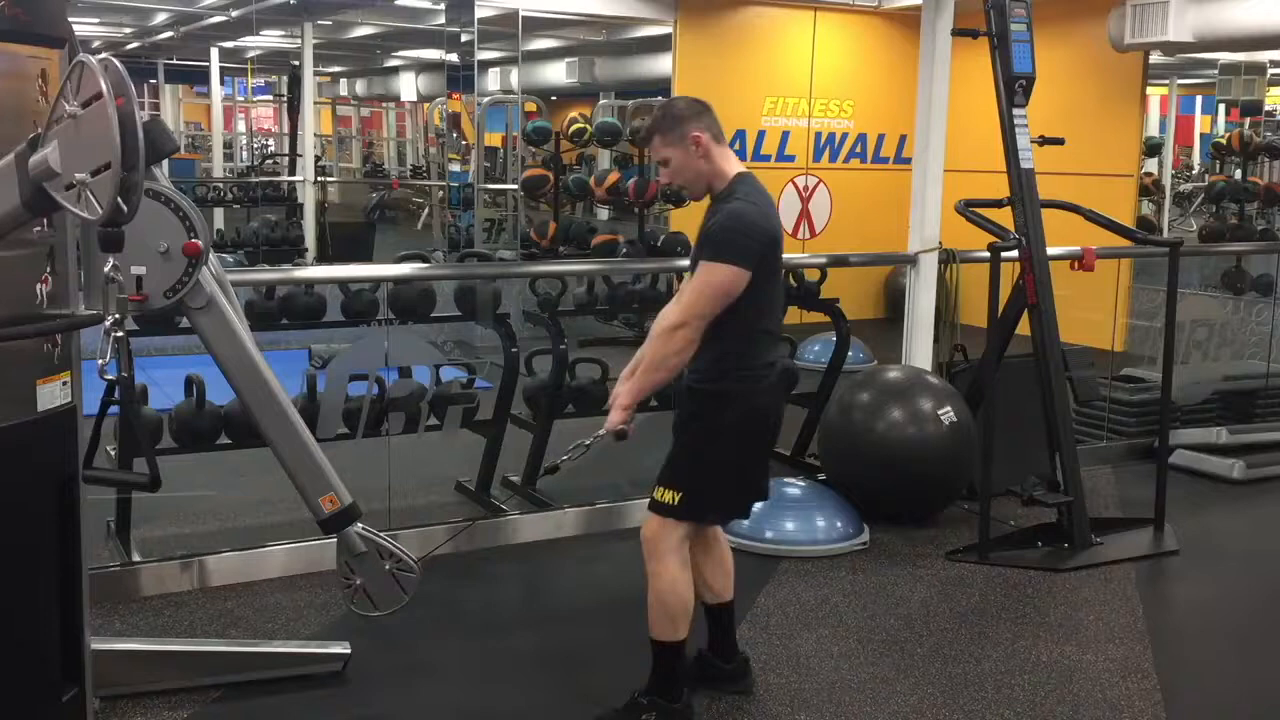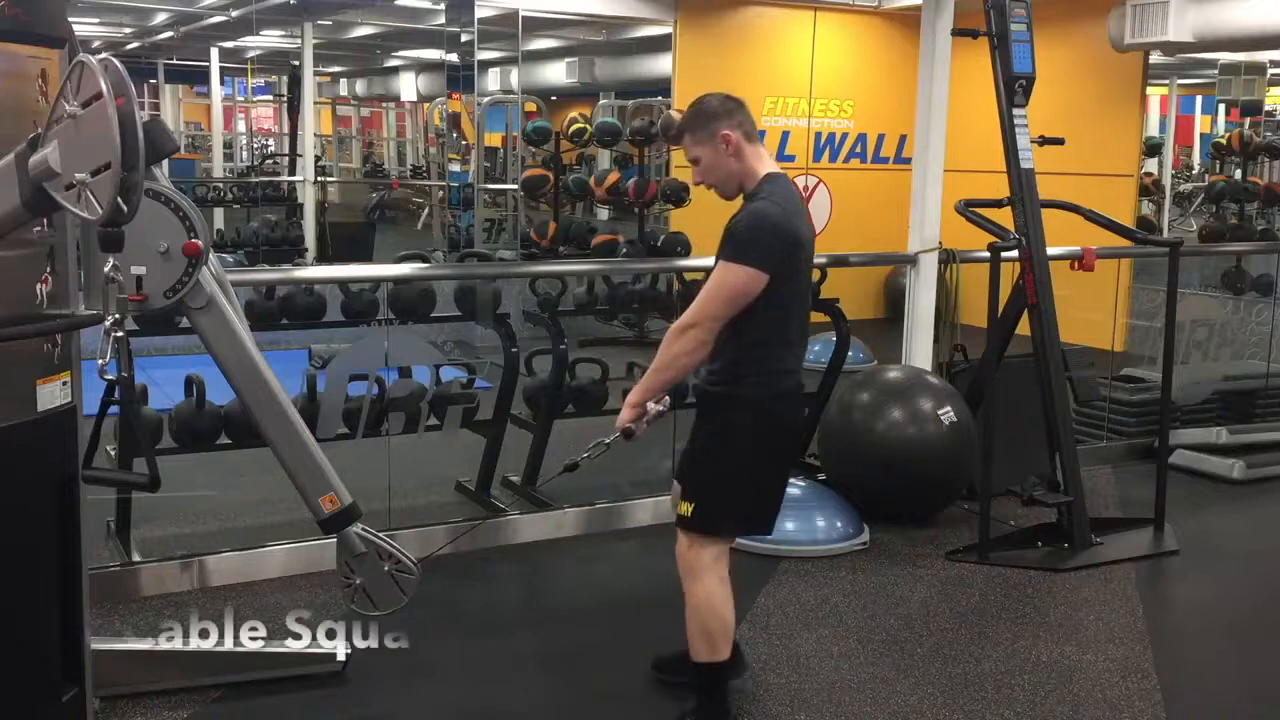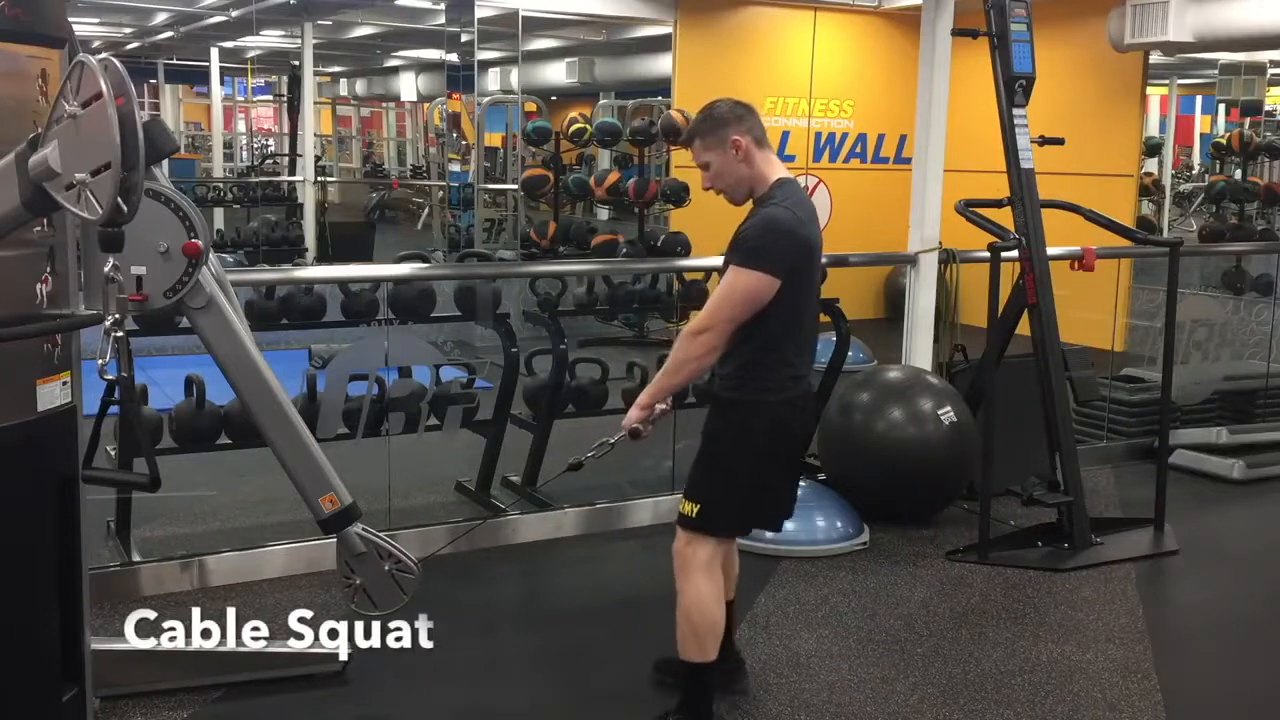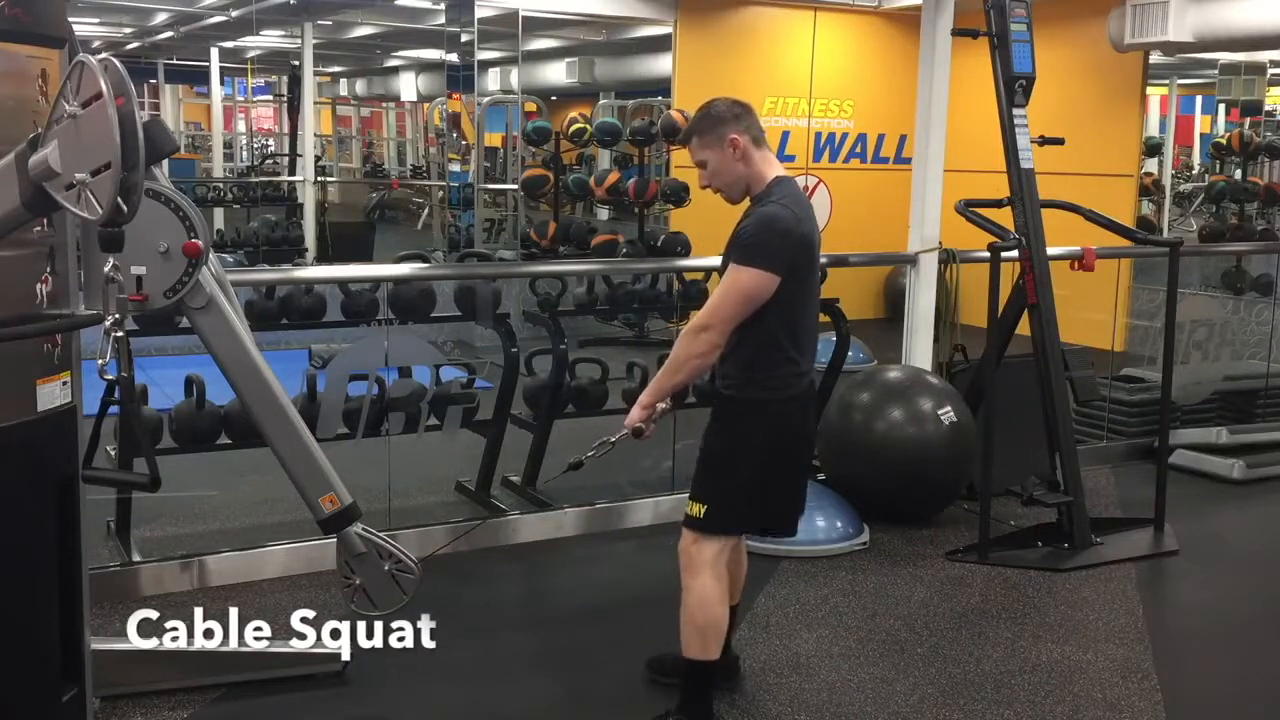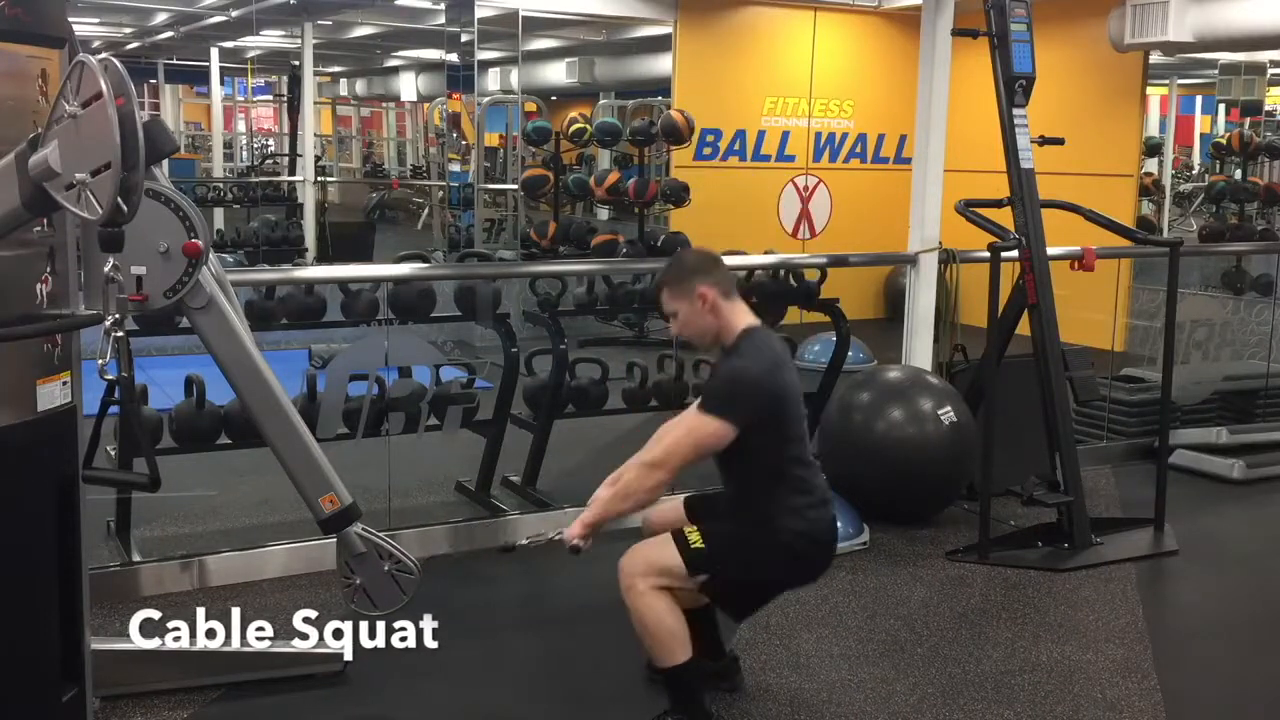
dt=0.5s
person 1, frame 1
left shoulder: (739, 218)
right shoulder: (732, 206)
left elbow: (687, 328)
right elbow: (682, 304)
left wrist: (630, 401)
right wrist: (630, 373)
left hip: (734, 401)
right hip: (728, 393)
left knee: (663, 534)
right knee: (699, 524)
right ankle: (725, 658)
person 1, frame 2
left shoulder: (762, 219)
right shoulder: (777, 203)
left elbow: (698, 327)
right elbow: (714, 322)
left wrist: (639, 398)
right wrist: (659, 386)
left hip: (748, 406)
right hip: (752, 396)
left knee: (699, 552)
right knee: (692, 506)
right ankle: (718, 652)
person 1, frame 3
left shoulder: (772, 224)
right shoulder: (787, 206)
left elbow: (709, 332)
right elbow: (726, 325)
left wrist: (649, 400)
right wrist: (666, 389)
left hip: (760, 410)
right hip: (767, 400)
left knee: (695, 550)
right knee: (718, 531)
right ankle: (719, 656)
person 1, frame 4
left shoulder: (771, 222)
right shoulder: (782, 205)
left elbow: (710, 330)
right elbow: (725, 324)
left wrist: (649, 399)
right wrist: (666, 389)
left hip: (762, 405)
right hip: (769, 397)
left knee: (701, 549)
right knee: (726, 535)
right ankle: (715, 655)
person 1, frame 5
left shoulder: (746, 373)
right shoulder: (751, 347)
left elbow: (662, 468)
right elbow: (683, 425)
left wrist: (591, 518)
right wrist: (616, 479)
left hip: (790, 535)
right hip: (773, 509)
left knee: (638, 570)
right knee: (659, 522)
right ankle: (713, 659)
